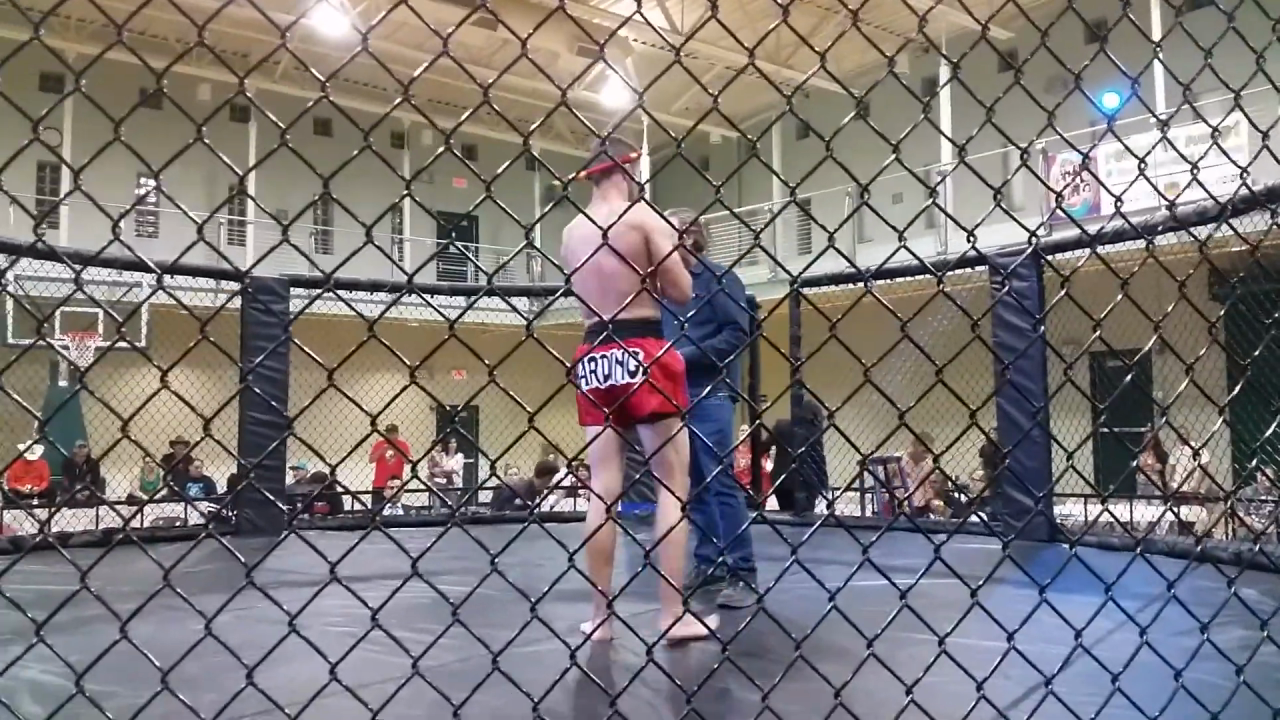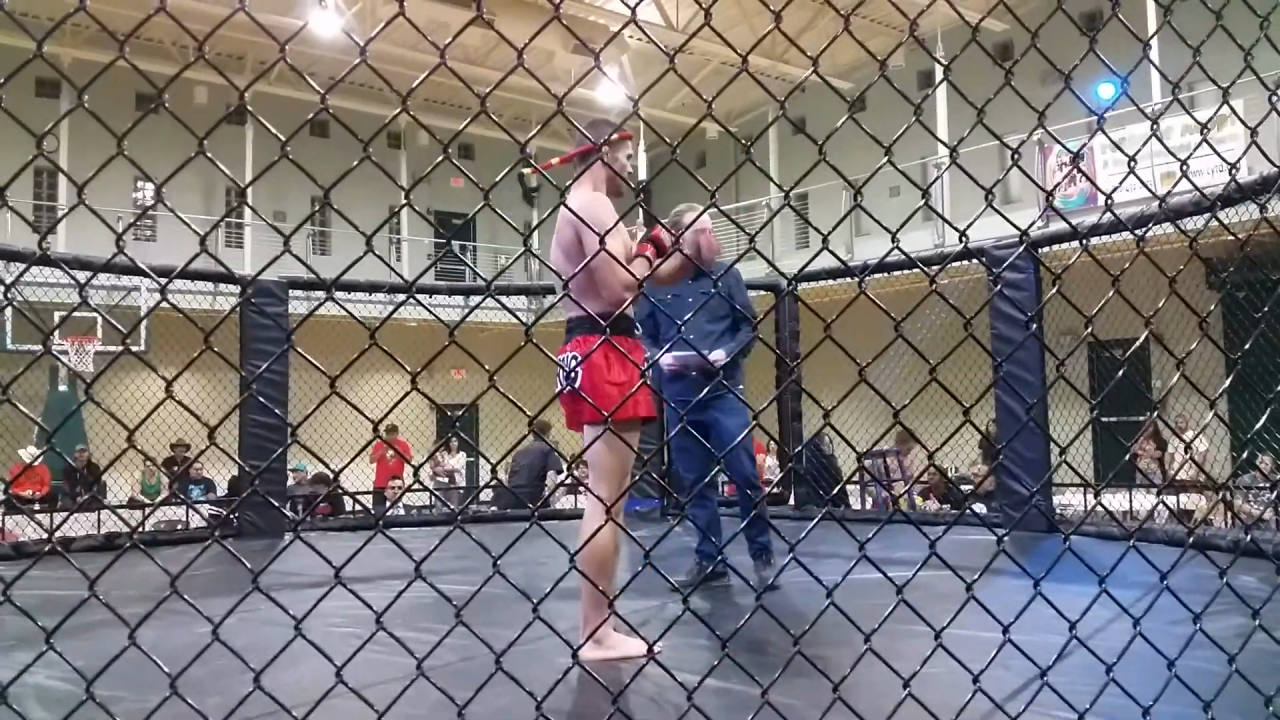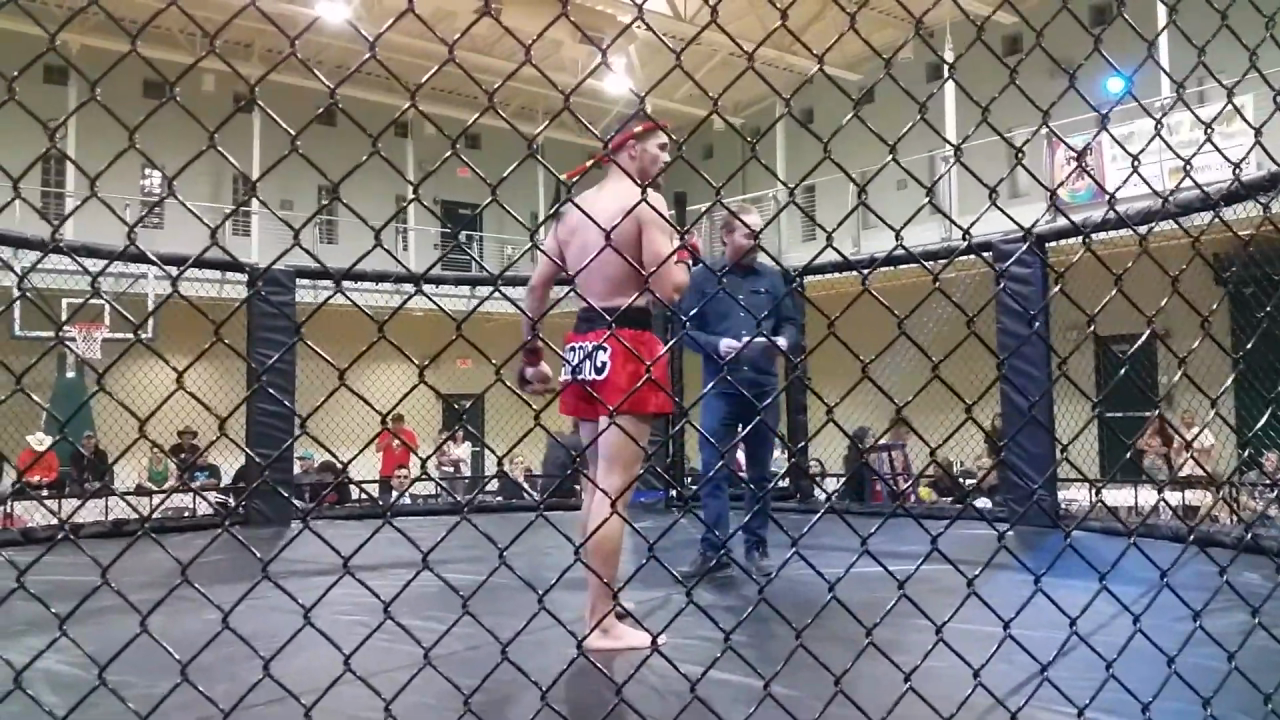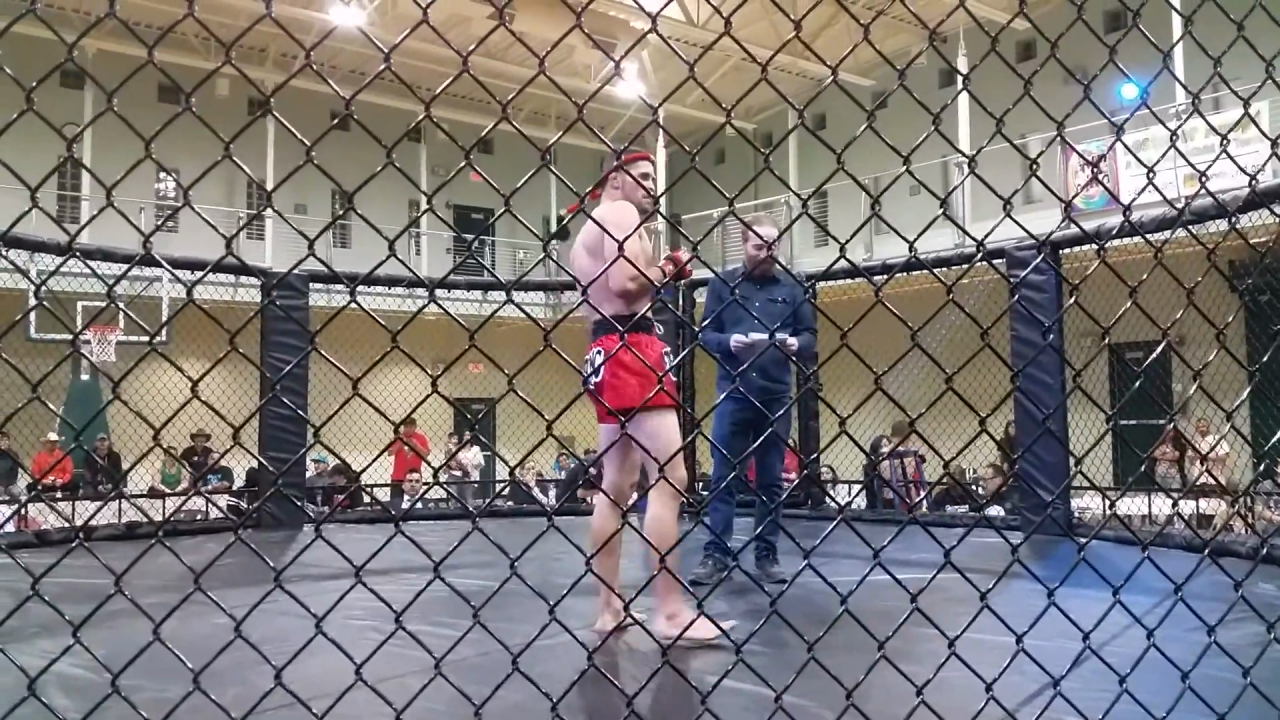
dt=0.7s
person 1, frame 1
left shoulder: (572, 232)
right shoulder: (645, 217)
right elbow: (682, 293)
left hip: (594, 357)
right hip: (645, 353)
left knee: (603, 491)
right knee: (674, 487)
left ankle: (600, 615)
right ankle: (674, 611)
person 1, frame 2
left shoulder: (577, 208)
right shoulder: (595, 205)
left elbow: (628, 284)
right elbow: (617, 291)
left wrist: (680, 261)
right wrist: (651, 250)
left hip: (584, 350)
right hip: (606, 352)
left knee: (602, 497)
right knee: (608, 498)
left ankle: (596, 623)
right ankle: (598, 634)
person 1, frame 3
left shoulder: (574, 208)
right shoulder: (646, 201)
left elbow: (537, 287)
right elbow: (669, 288)
left wrist: (531, 353)
right wrist: (687, 254)
left hip: (582, 345)
right hip: (625, 346)
left knee: (597, 483)
right knee: (618, 487)
left ankle: (599, 606)
right ankle: (603, 623)
person 1, frame 4
left shoulder: (587, 234)
right shoulder: (621, 212)
right elbow: (625, 282)
right wrist: (669, 268)
left hip: (606, 352)
right hip: (631, 351)
left knee: (615, 487)
right knee: (669, 478)
left ankle: (609, 608)
right ankle: (673, 612)
person 2, frame 1
left shoulder: (720, 280)
left elbow: (738, 334)
left wrist: (686, 356)
left hip: (711, 394)
left knee: (720, 481)
right knee: (692, 485)
left ankle: (742, 573)
right ankle: (708, 563)
person 2, frame 2
left shoulder: (728, 276)
right shoulder: (656, 284)
left elbow: (750, 326)
right elbow: (642, 335)
left wrist: (727, 353)
right wrist: (658, 357)
left hip: (725, 393)
right hip: (679, 397)
left knee: (744, 475)
right knee: (693, 481)
left ankle: (762, 554)
right ankle: (709, 559)
person 2, frame 3
left shoulder: (772, 278)
right shoulder: (702, 277)
left elbow: (790, 323)
right elbow: (687, 330)
left wrist: (784, 342)
right wrist: (717, 345)
left hip: (763, 388)
right hip: (719, 389)
left knee: (761, 473)
right knee: (713, 470)
left ankle: (756, 547)
right ankle: (712, 550)
person 2, frame 4
left shoulder: (792, 288)
right shoulder: (721, 283)
left elbow: (810, 335)
right elbow: (705, 333)
left wrist: (796, 344)
right wrist: (728, 342)
left hip: (776, 395)
right hip: (732, 393)
left knee: (771, 480)
right knee: (723, 476)
left ankle: (767, 555)
right ankle: (717, 555)
